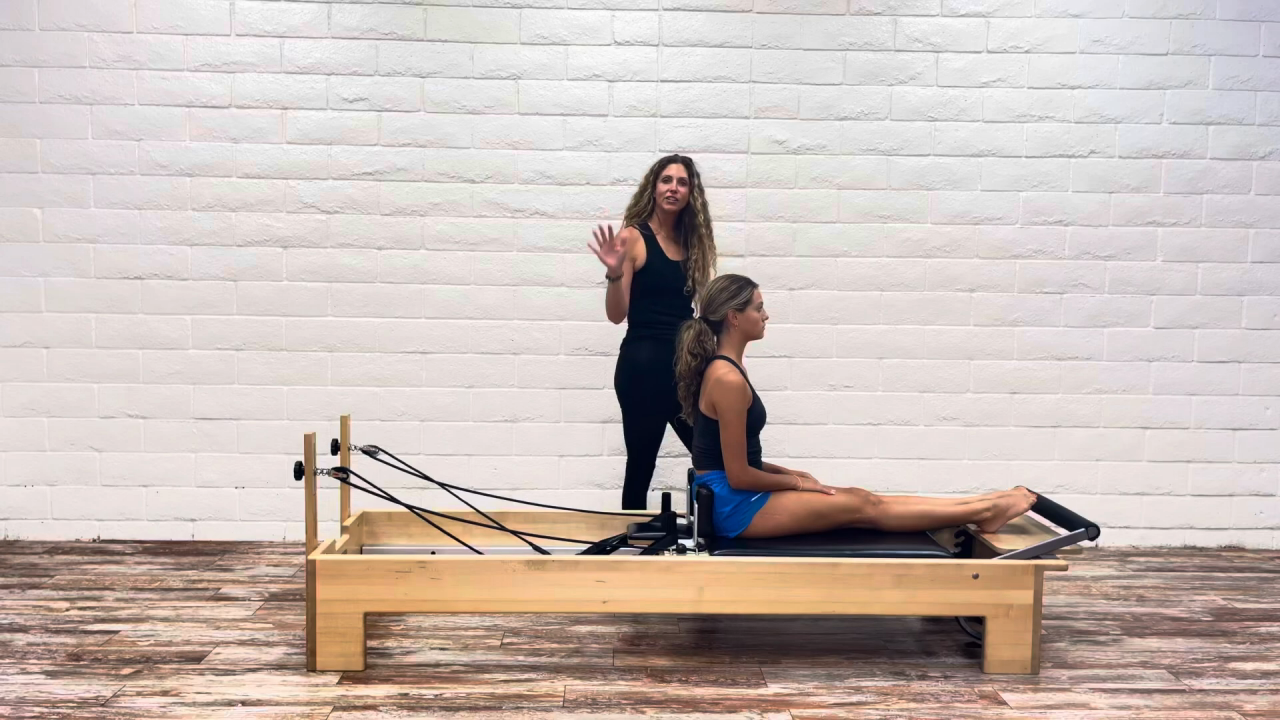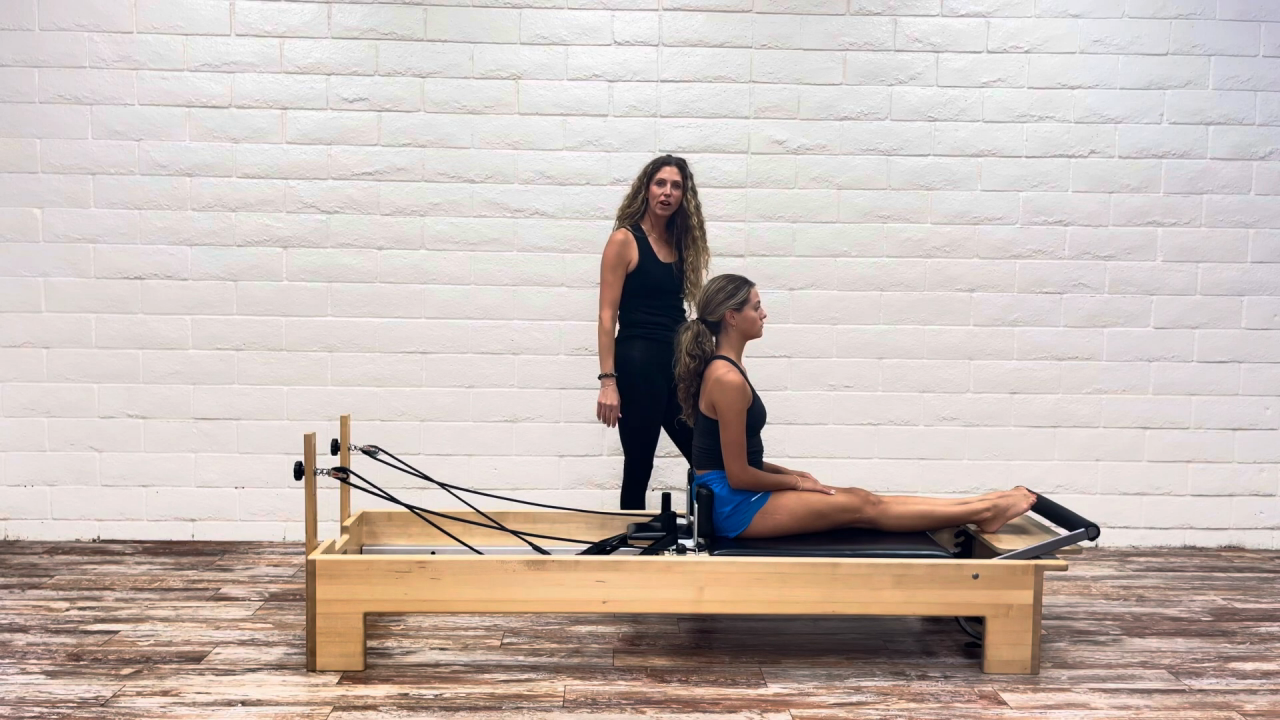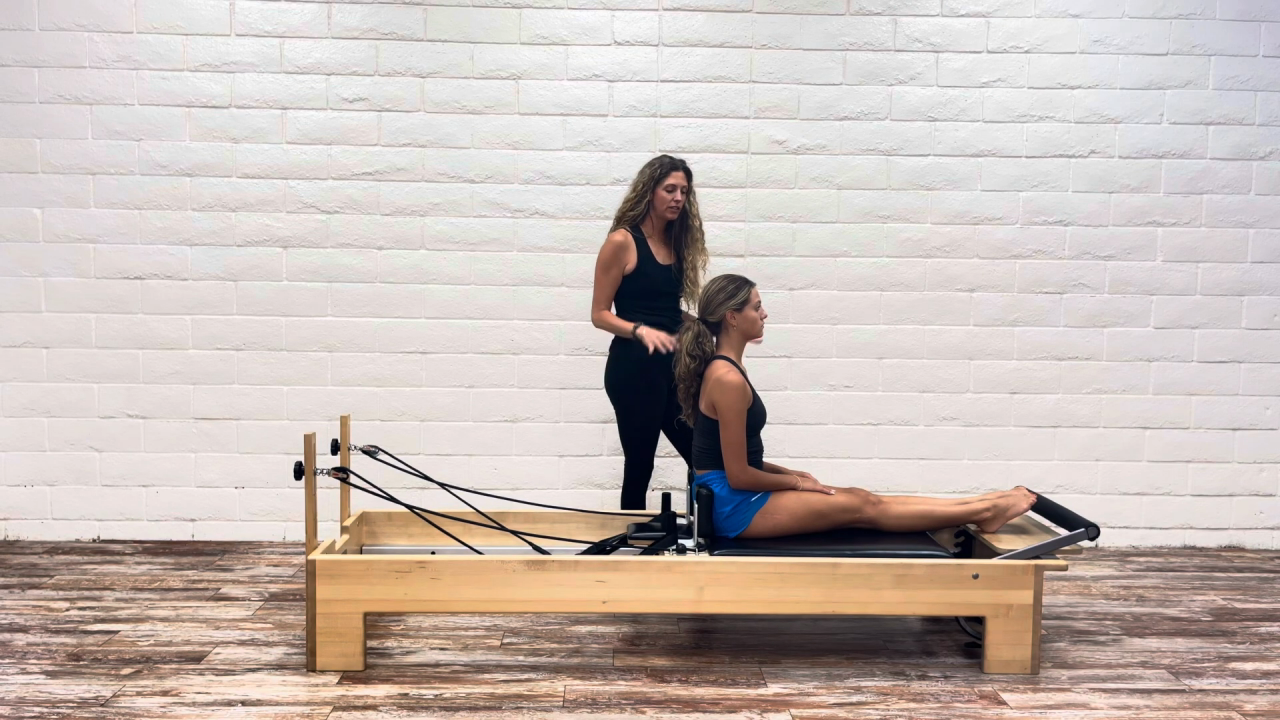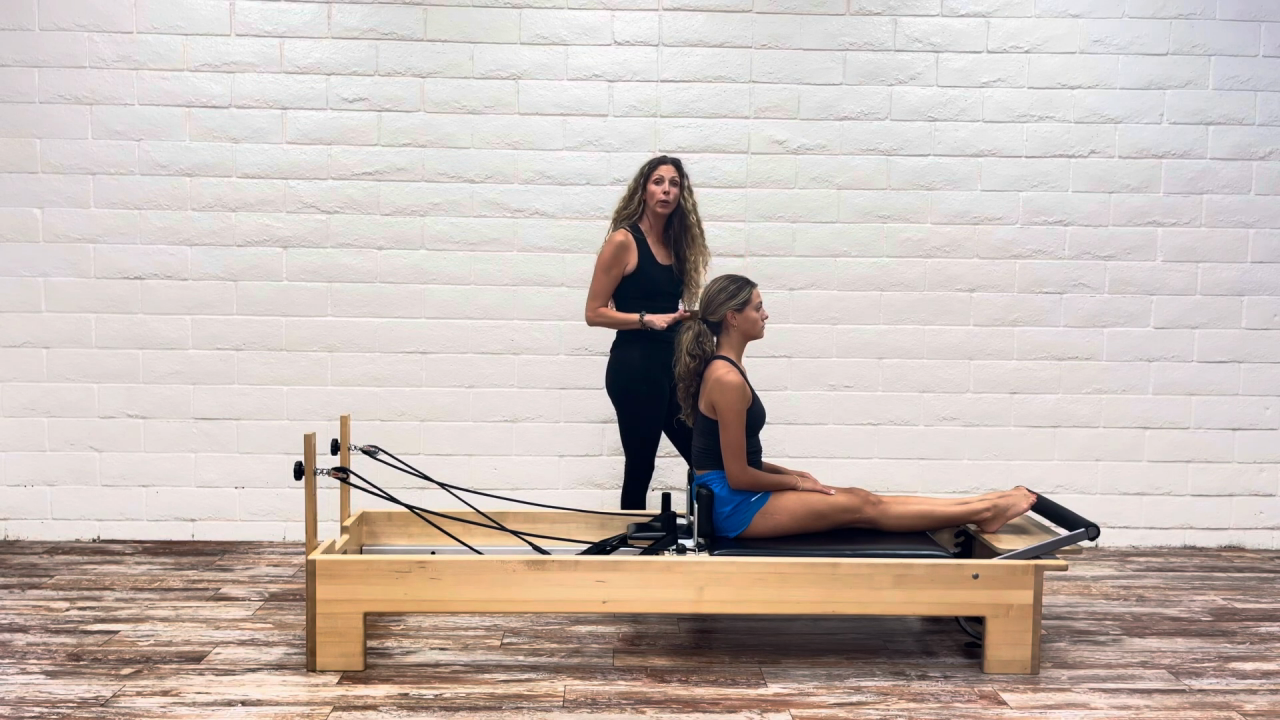
dt=0.7s
person 1, frame 1
left shoulder: (724, 367)
right shoulder: (729, 380)
right elbow: (739, 475)
left wrist: (787, 473)
right wrist: (796, 483)
left hip: (732, 494)
right hip: (733, 504)
left knee: (860, 497)
right knee: (862, 507)
left ankle: (979, 504)
right ankle: (983, 512)
person 1, frame 2
left shoulder: (723, 368)
right shoulder: (728, 379)
right elbow: (738, 475)
left wrist: (787, 474)
right wrist: (796, 483)
left hip: (732, 494)
right hip: (733, 504)
left knee: (858, 497)
right knee: (862, 507)
left ankle: (979, 505)
right ankle: (982, 513)
person 1, frame 3
left shoulder: (723, 368)
right shoulder: (728, 379)
right elbow: (739, 474)
left wrist: (787, 473)
right wrist: (795, 482)
left hip: (732, 494)
right hip: (733, 504)
left knee: (859, 497)
right knee: (862, 507)
left ankle: (979, 504)
right ankle: (982, 513)
person 1, frame 4
left shoulder: (723, 368)
right shoulder: (727, 380)
right elbow: (738, 475)
left wrist: (788, 474)
right wrist: (795, 483)
left hip: (731, 494)
right hip: (733, 505)
left knee: (858, 497)
right knee: (861, 507)
left ankle: (979, 505)
right ankle: (982, 512)
person 2, frame 1
left shoulder: (691, 241)
right shoulder: (632, 238)
right elbow: (618, 312)
right wrist: (614, 271)
right hip: (644, 362)
right knee: (641, 466)
person 2, frame 2
left shoulder: (680, 241)
right shoulder: (624, 240)
right elbow: (607, 315)
right wrist: (608, 381)
left hip: (677, 361)
right hip: (638, 362)
right knee: (639, 466)
person 2, frame 3
left shoulder: (677, 242)
right shoulder: (622, 242)
right elbow: (599, 314)
right wrist: (640, 330)
left hip: (673, 363)
right hip: (634, 364)
right knee: (639, 466)
person 2, frame 4
left shoulder: (673, 242)
right shoulder: (622, 241)
right elbow: (594, 313)
right wrist: (648, 319)
left hip: (672, 362)
right hip: (635, 364)
right knee: (640, 467)
